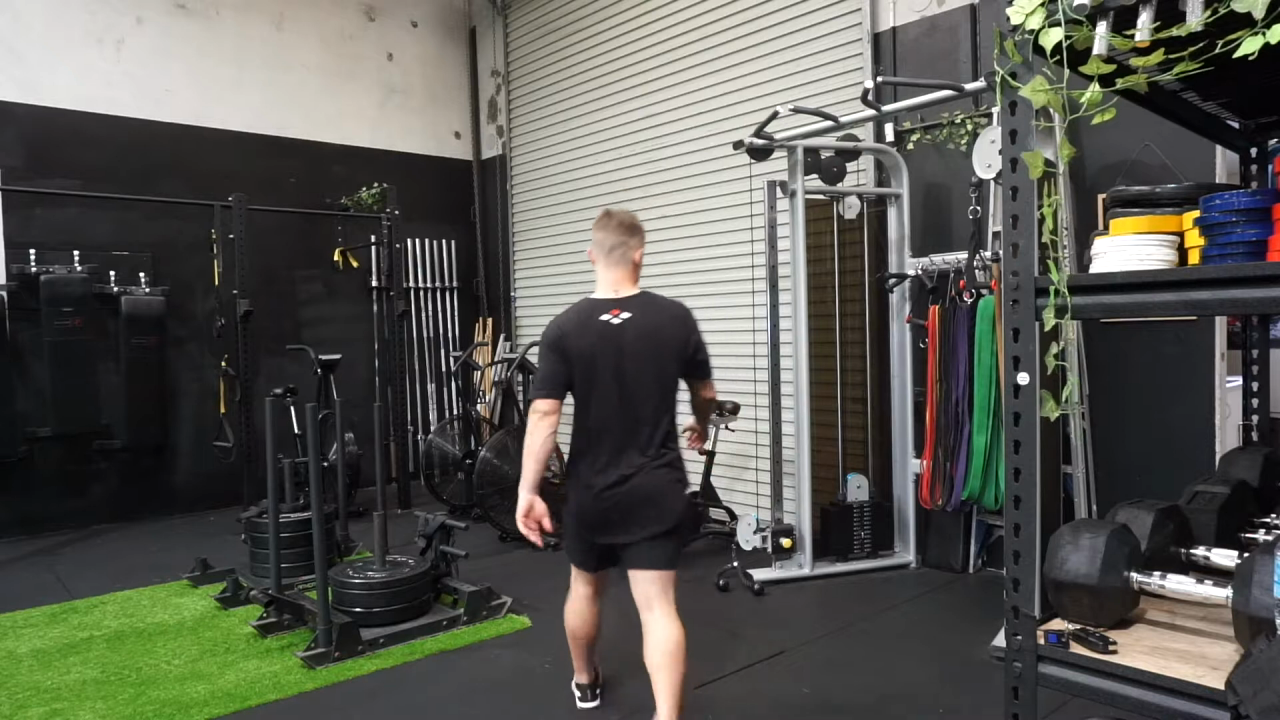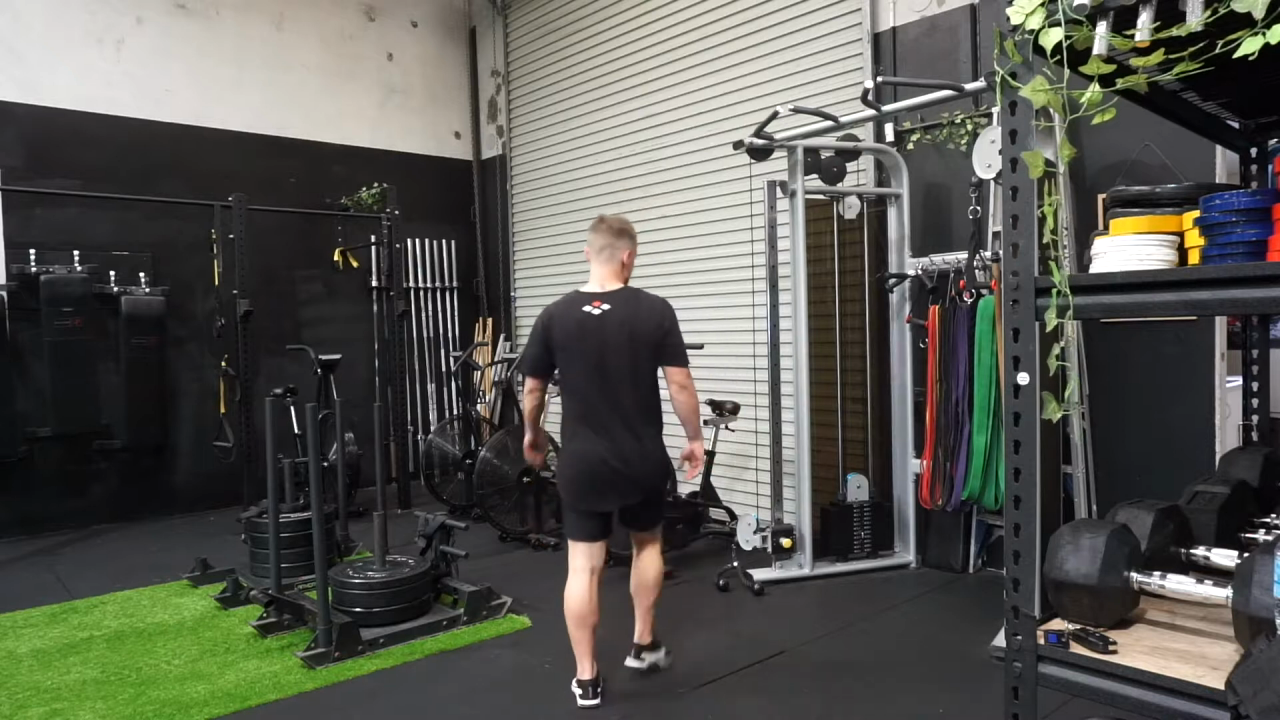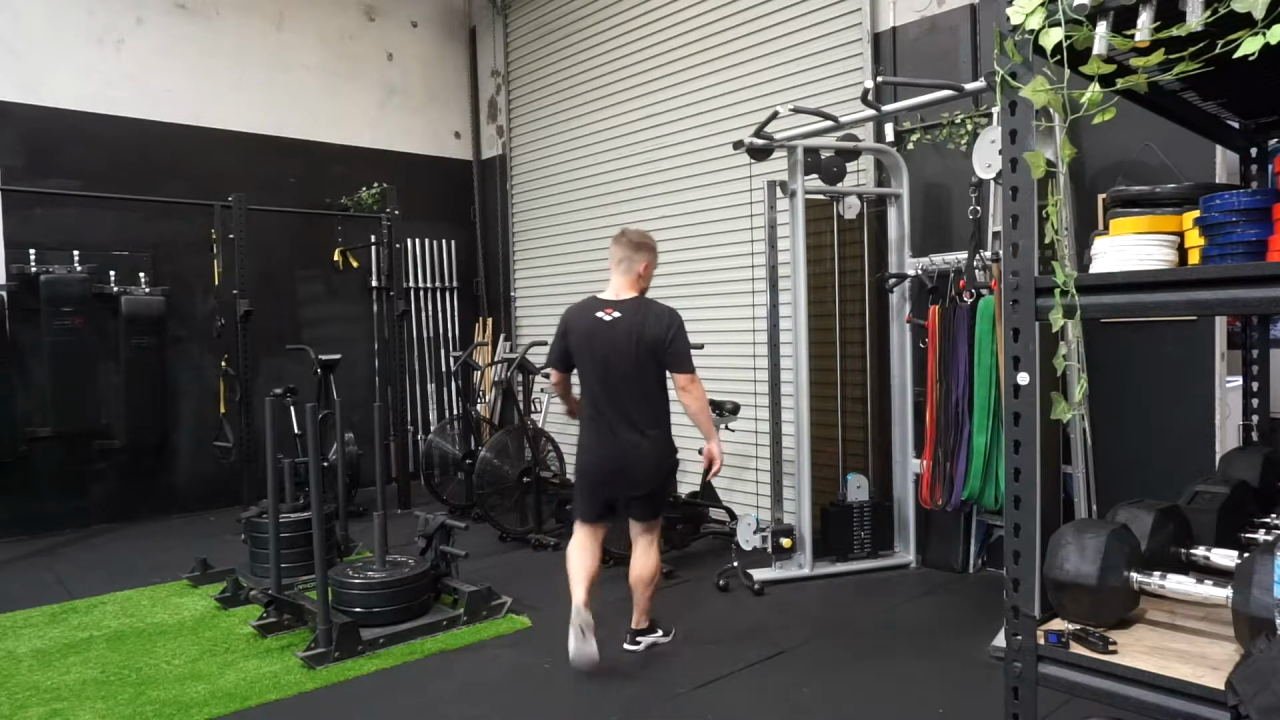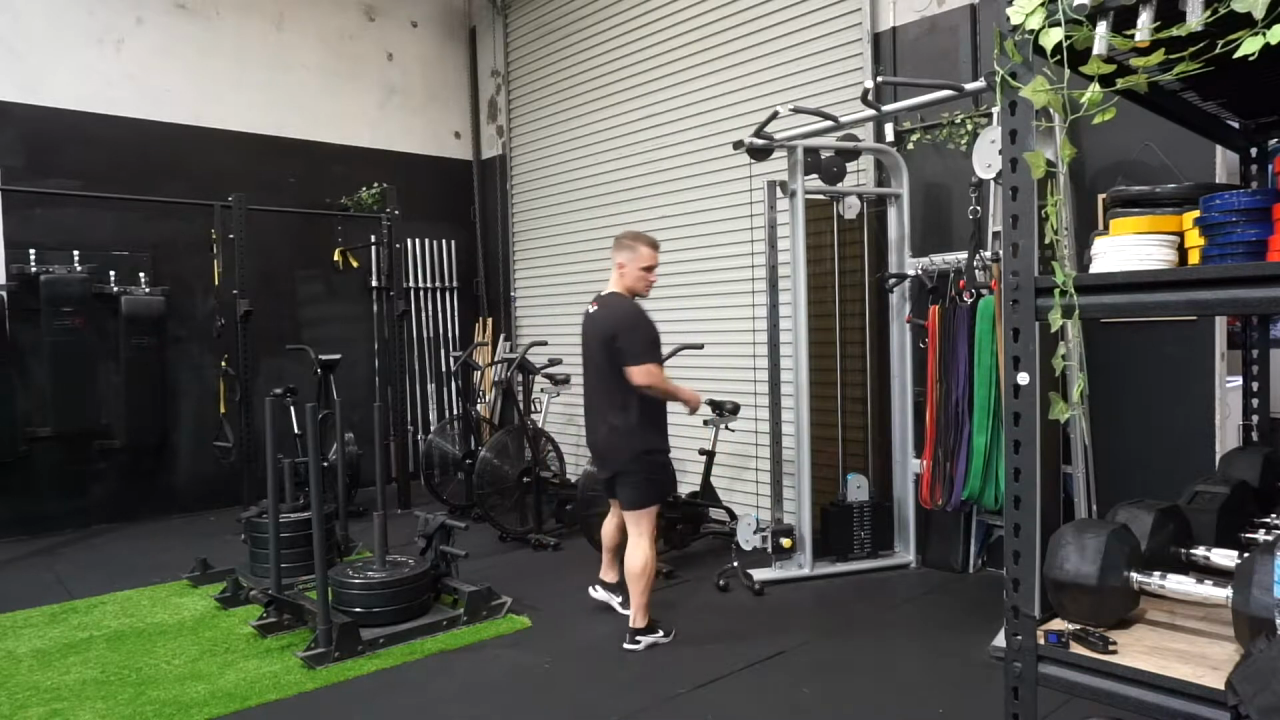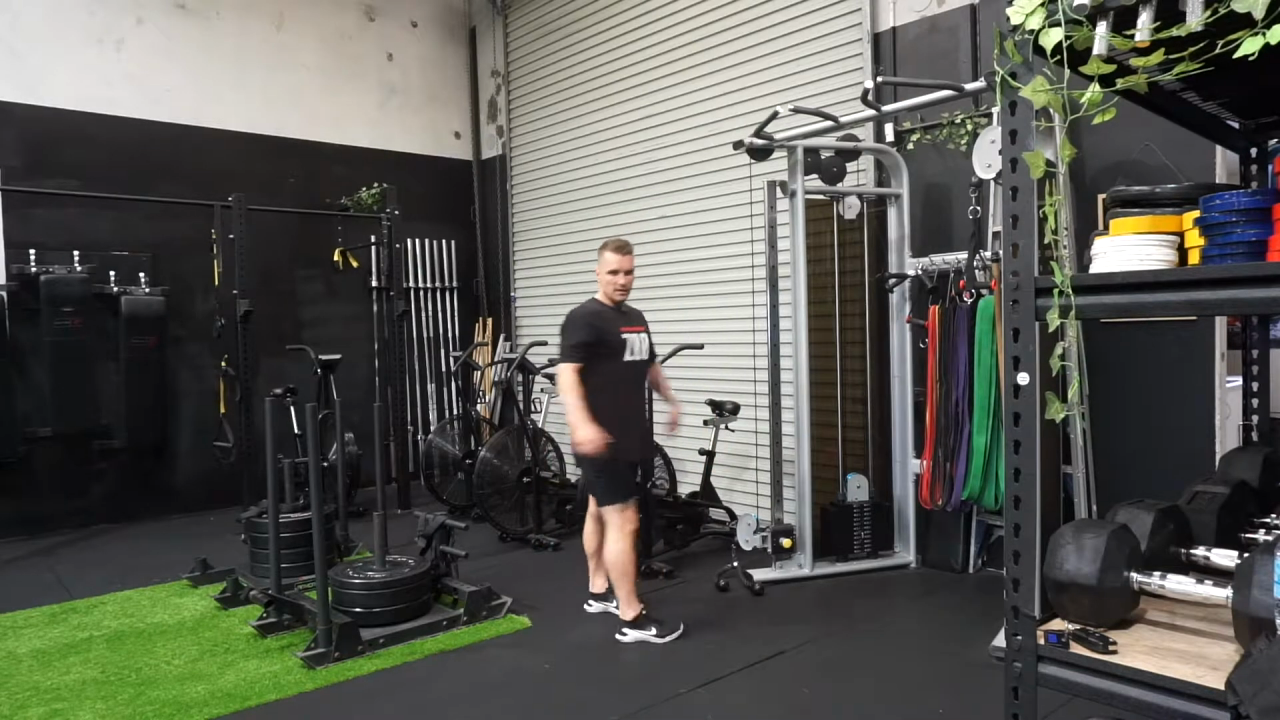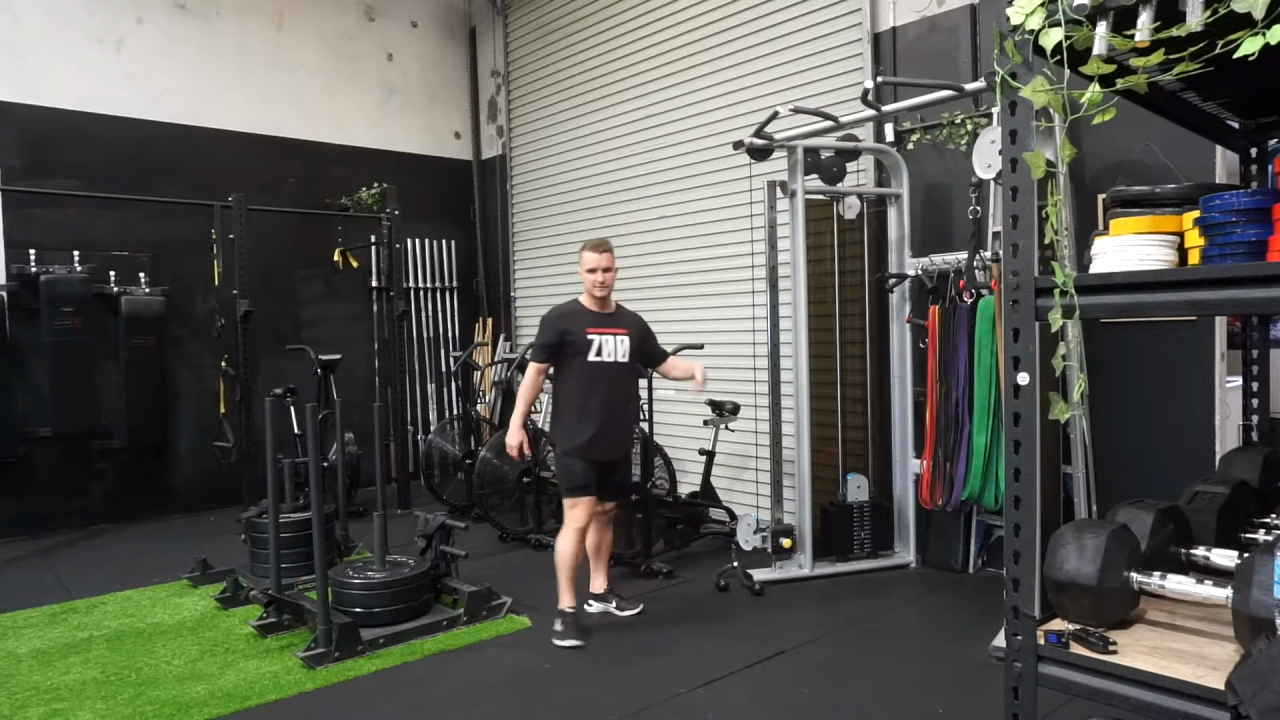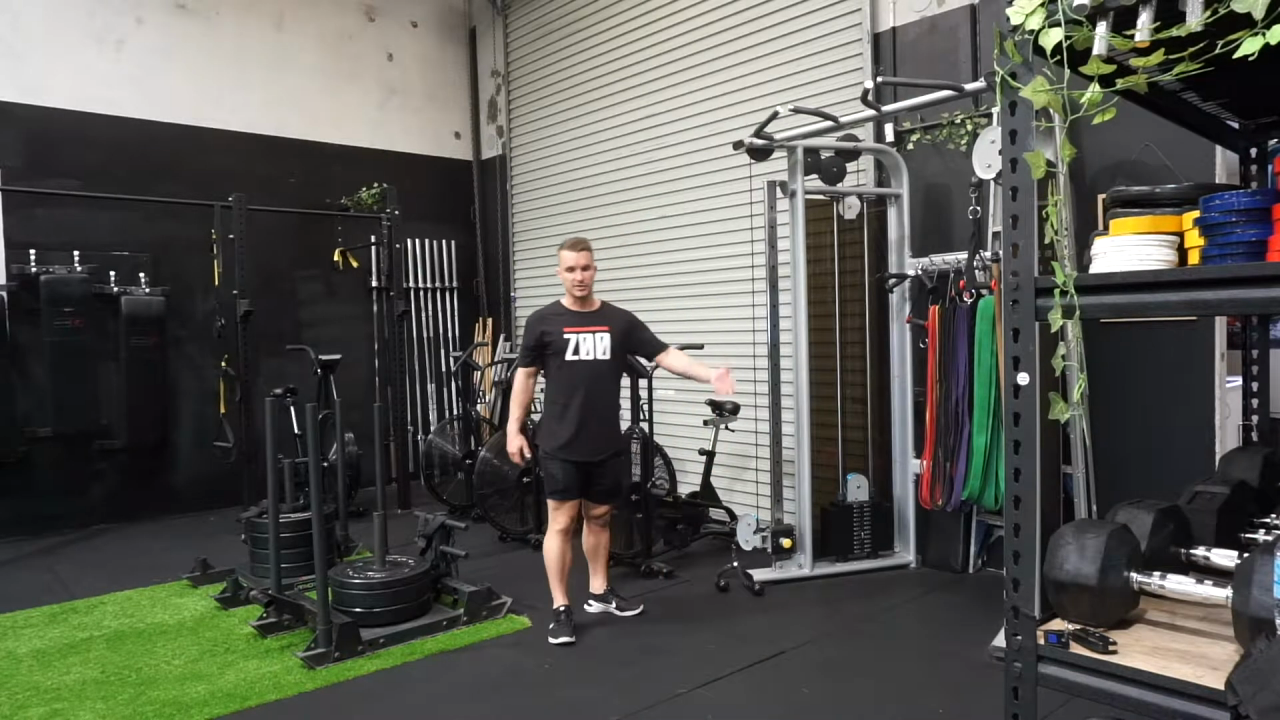
dt=0.3s
person 1, frame 1
left shoulder: (566, 327)
right shoulder: (675, 318)
left elbow: (544, 415)
right elbow: (705, 394)
left wrist: (529, 490)
right wrist: (700, 426)
left hip: (591, 489)
right hip: (657, 488)
left knee: (585, 584)
right knee: (659, 605)
person 1, frame 2
left shoulder: (555, 316)
right shoulder: (655, 311)
left elbow: (533, 388)
right elbow: (680, 383)
left wrist: (532, 435)
right wrist: (694, 438)
left hip: (582, 461)
right hip: (643, 458)
left knee: (584, 568)
right knee: (647, 546)
left ankle: (587, 679)
right ankle: (644, 643)
person 1, frame 3
left shoulder: (574, 317)
right shoulder: (661, 319)
left elbow: (557, 378)
right elbow: (687, 387)
left wrist: (572, 405)
right wrist: (711, 437)
left hip: (595, 453)
right hip: (648, 454)
left knee: (587, 532)
right knee: (646, 538)
left ankle: (581, 616)
right ankle: (640, 627)
person 1, frame 4
left shoulder: (595, 309)
right shoulder: (629, 314)
right elbow: (644, 376)
right wrist: (685, 397)
left hip: (603, 434)
right hip: (634, 438)
left knee: (621, 508)
right knee: (642, 530)
left ankle: (607, 580)
right ankle: (640, 626)
person 1, frame 5
left shoulder: (635, 318)
right shoulder: (586, 317)
left elbow: (648, 367)
right elbow: (568, 374)
left wrist: (672, 400)
right wrist: (580, 423)
left hip: (627, 440)
right hip: (600, 441)
left knee: (601, 515)
right knee: (623, 524)
left ankle: (599, 593)
right ankle: (633, 617)
person 1, frame 6
left shoulder: (632, 322)
right shoulder: (561, 319)
left elbow: (662, 364)
right elbow: (536, 371)
left wrist: (694, 370)
right wrist: (517, 423)
left hip: (617, 442)
right hip: (575, 441)
left knee: (605, 515)
right knee: (578, 521)
left ankle: (600, 591)
right ankle: (566, 611)
person 1, frame 7
left shoulder: (620, 320)
right shoulder: (543, 321)
left elbow: (664, 355)
right elbow: (525, 376)
left wrist: (708, 374)
right wrist: (514, 428)
left hip: (607, 443)
right hip: (560, 444)
left knee: (599, 517)
right knee: (561, 522)
left ankle: (600, 593)
right ankle: (560, 609)
